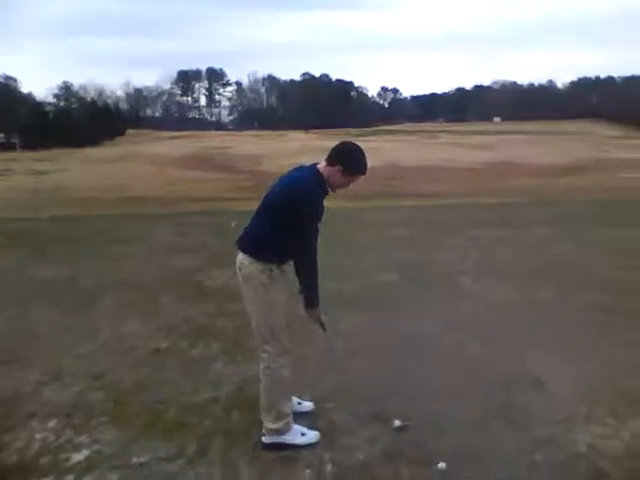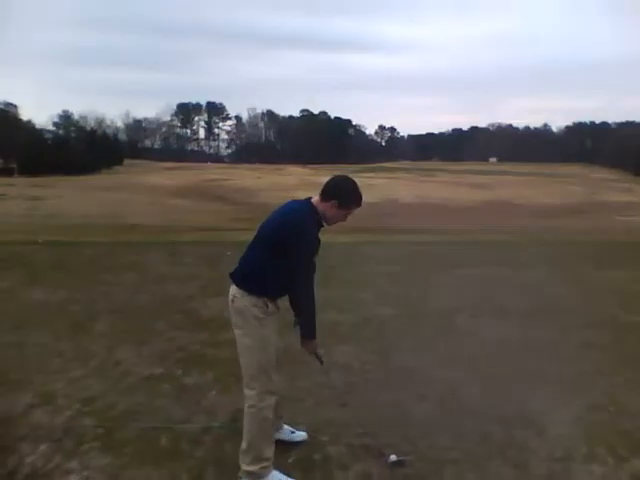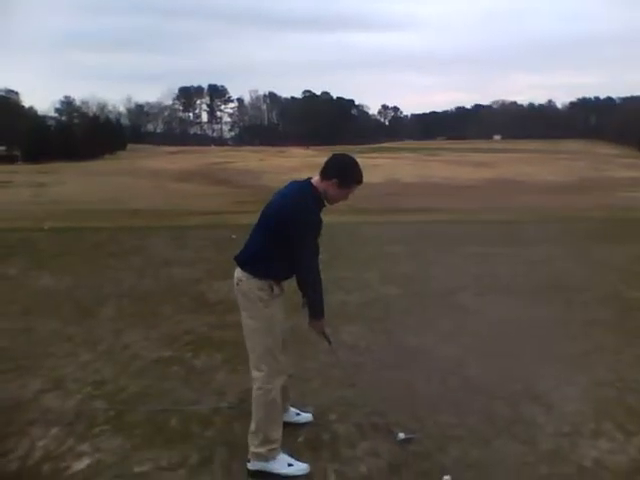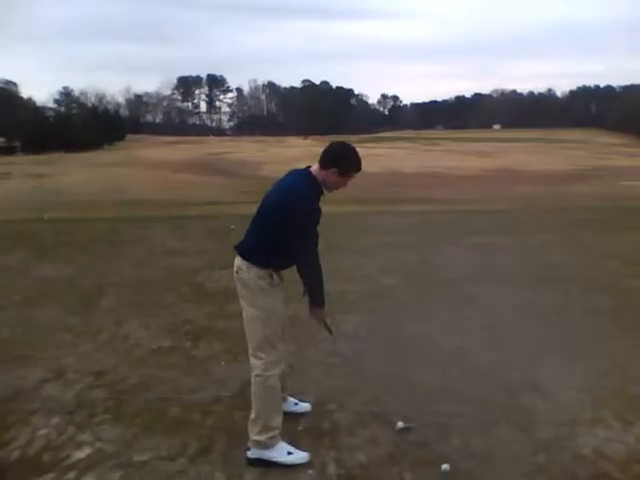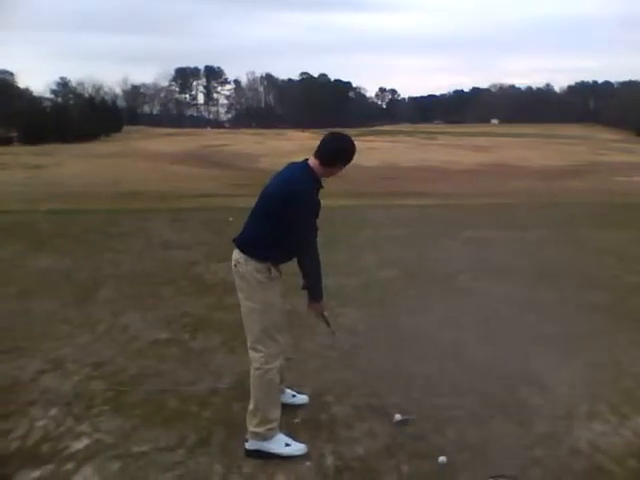
dt=0.5s
person 1, frame 1
left shoulder: (304, 177)
right shoulder: (307, 193)
left elbow: (299, 245)
right elbow: (306, 250)
left wrist: (305, 290)
right wrist: (311, 301)
left hip: (268, 260)
right hip: (259, 266)
left knee: (278, 339)
right knee: (275, 347)
left ankle: (279, 398)
right ankle: (277, 428)
person 1, frame 2
left shoulder: (298, 211)
right shoulder: (302, 227)
right elbow: (302, 284)
left wrist: (299, 316)
right wrist: (308, 333)
left hip: (256, 295)
right hip: (253, 302)
left knee: (266, 375)
right knee: (260, 387)
left ankle: (273, 427)
person 1, frame 3
left shoulder: (299, 192)
right shoulder: (303, 208)
left elbow: (299, 259)
right elbow: (307, 265)
left wrist: (308, 300)
right wrist: (316, 312)
left hip: (260, 277)
right hip: (258, 284)
left knee: (274, 354)
right knee: (269, 367)
left ankle: (278, 408)
person 1, frame 4
left shoulder: (298, 180)
right shoulder: (302, 198)
left elbow: (299, 248)
right elbow: (306, 253)
left wrist: (309, 288)
right wrist: (317, 301)
left hip: (260, 266)
right hip: (258, 273)
left knee: (275, 342)
right knee: (267, 356)
left ankle: (276, 398)
right ankle: (263, 443)
person 1, frame 5
left shoulder: (296, 173)
right shoulder: (303, 192)
left elbow: (300, 241)
right elbow: (306, 247)
left wrist: (308, 282)
right wrist: (315, 294)
left hip: (257, 259)
right hip: (257, 266)
left knee: (273, 336)
right knee: (267, 348)
left ankle: (274, 390)
right ankle: (261, 435)
